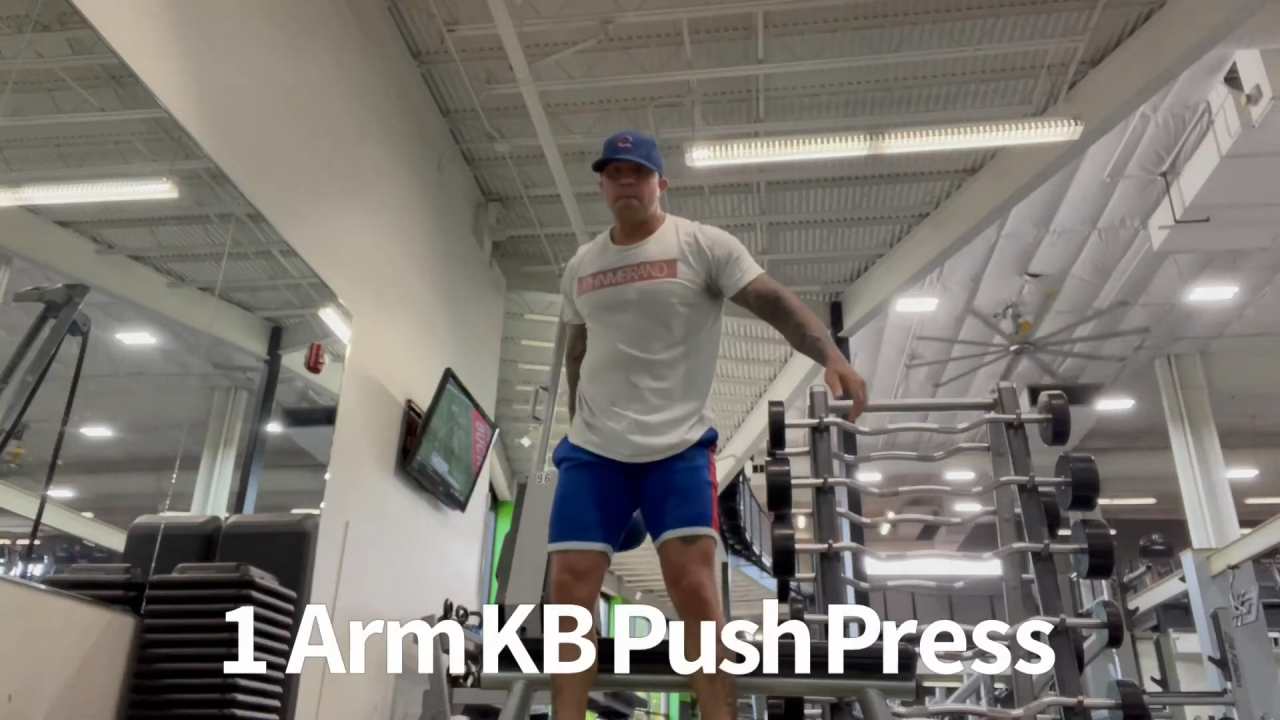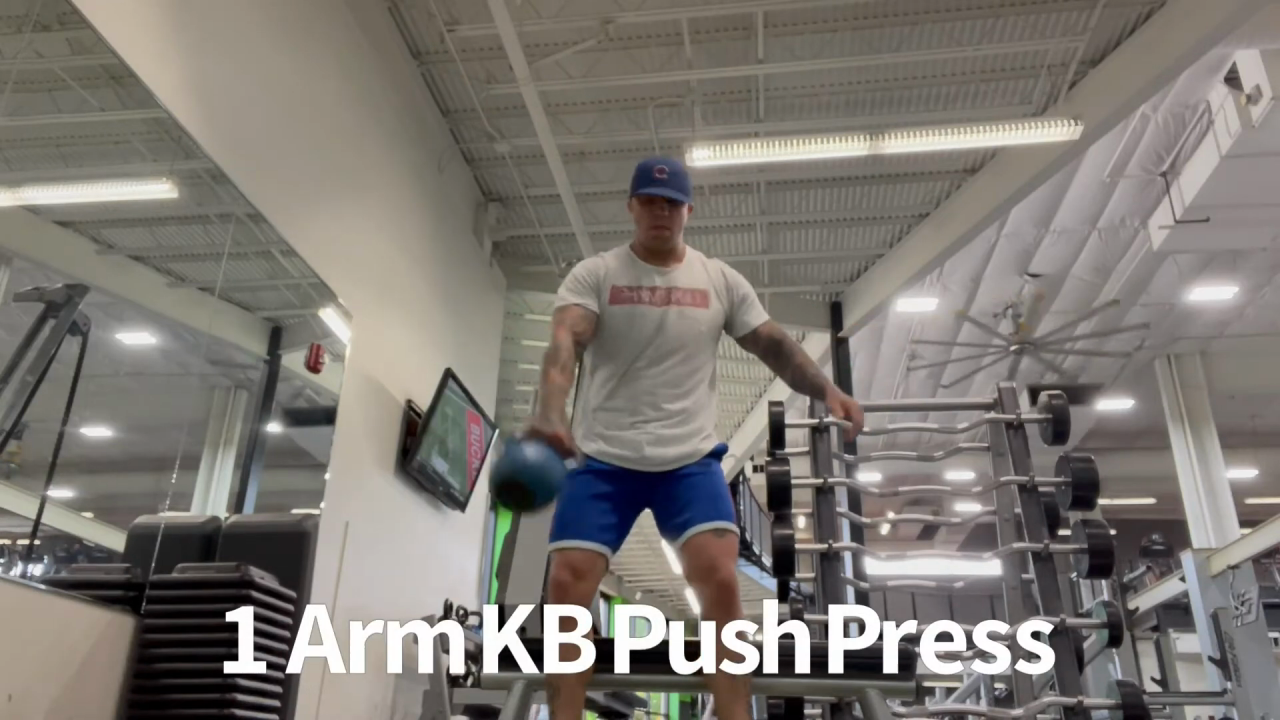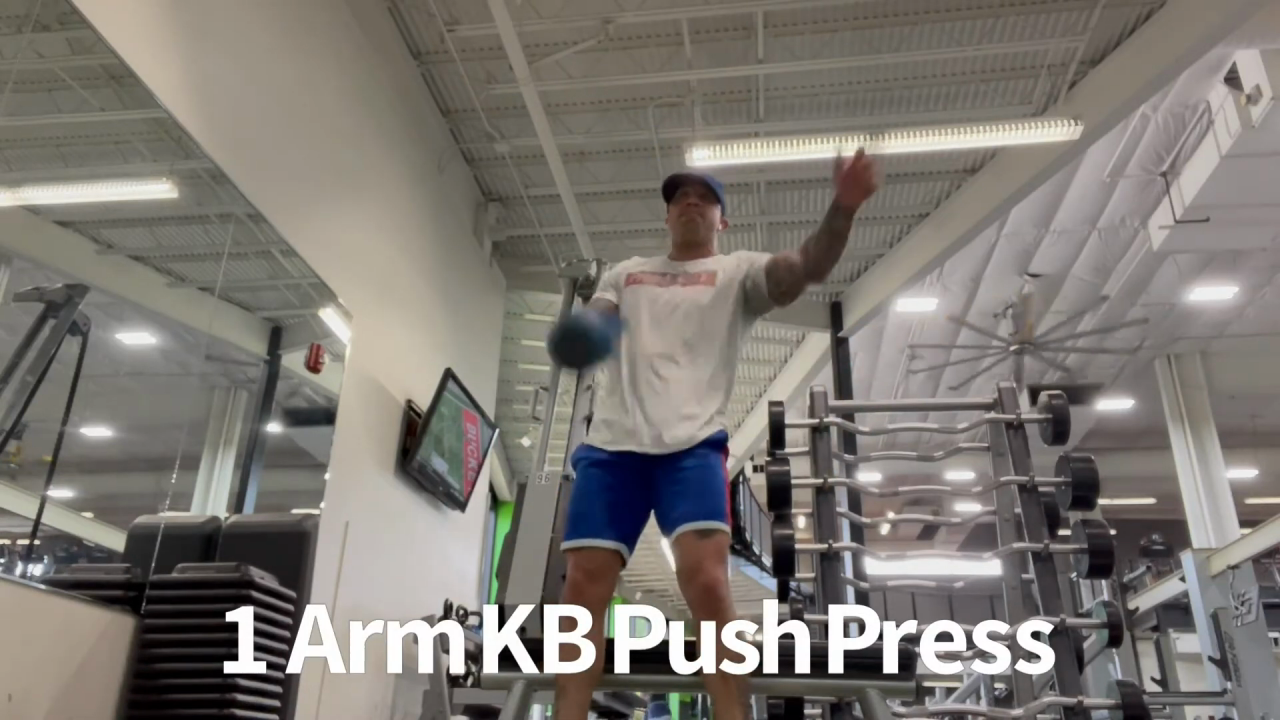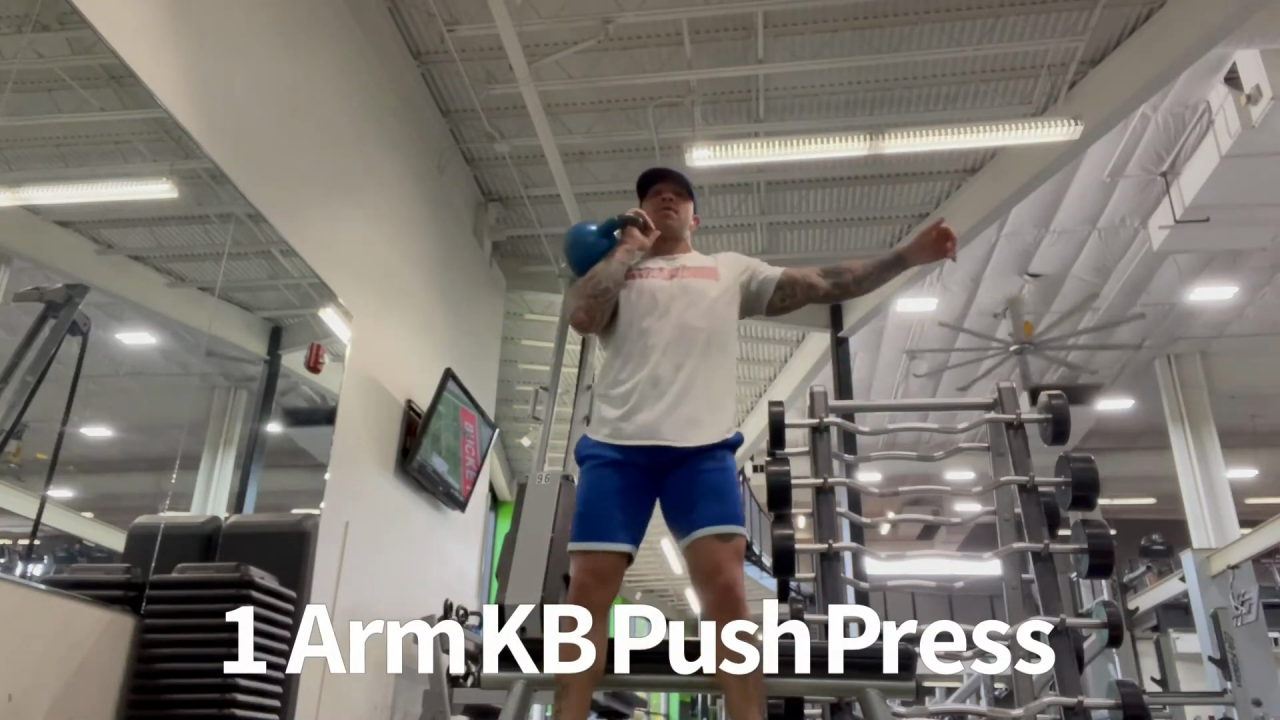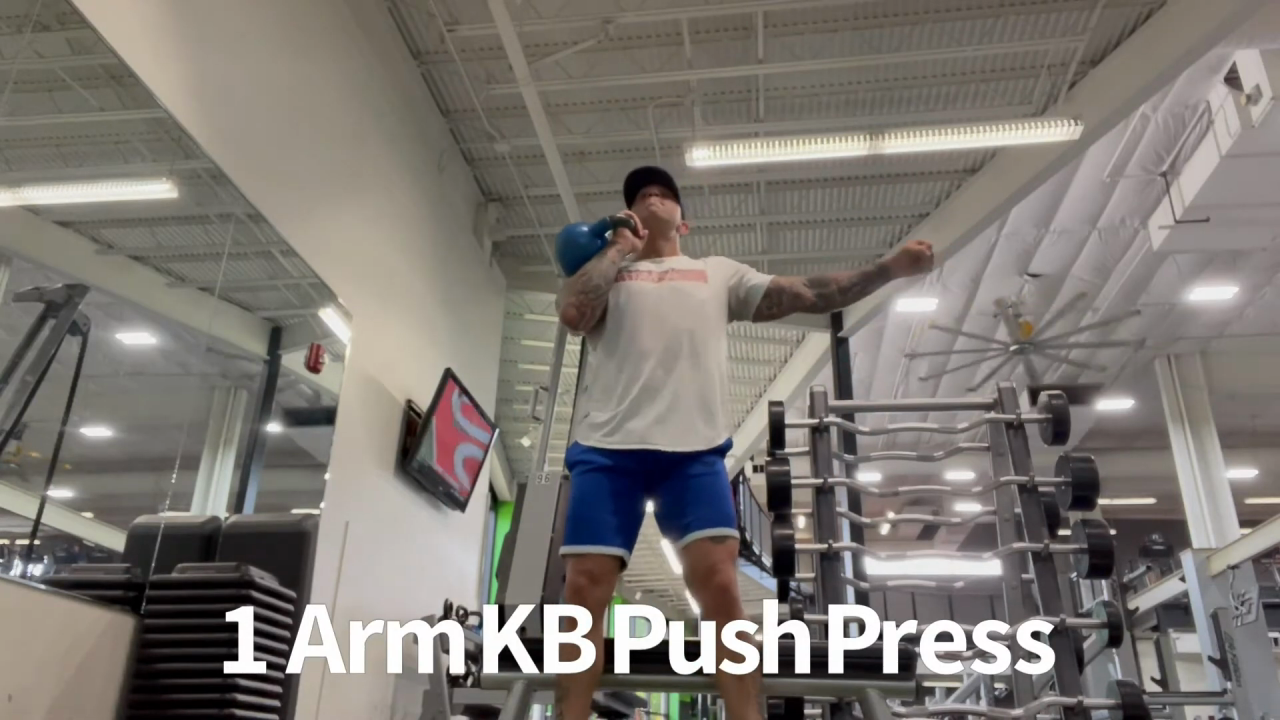
dt=1s
person 1, frame 1
left shoulder: (704, 245)
right shoulder: (580, 268)
left elbow: (775, 302)
left wrist: (830, 354)
left hip: (679, 447)
right hip: (592, 451)
left knee: (694, 589)
right knee: (570, 590)
person 1, frame 2
left shoulder: (722, 281)
right shoulder: (592, 275)
left elbow: (774, 345)
right elbow: (566, 344)
left wrist: (828, 392)
right wrist: (550, 413)
left hip: (689, 458)
right hip: (603, 458)
left knee: (720, 584)
right knee: (567, 586)
person 1, frame 3
left shoulder: (741, 274)
right shoulder: (625, 274)
left elbow: (807, 266)
right elbow: (573, 344)
left wrist: (844, 206)
right wrist: (584, 329)
left hip: (691, 446)
right hip: (611, 446)
left knee: (706, 583)
right knee: (584, 589)
person 1, frame 4
left shoulder: (730, 269)
right shoulder: (615, 269)
left elbow: (822, 284)
right elbow: (581, 316)
left wrist: (908, 254)
right wrist: (627, 248)
left hip: (701, 445)
right hip: (615, 444)
left knee: (726, 588)
right knee: (588, 591)
person 1, frame 5
left shoulder: (717, 273)
right shoulder: (606, 272)
left elbow: (808, 294)
right elbow: (573, 312)
left wrist: (892, 266)
right wrist: (619, 247)
left hip: (694, 449)
right hip: (608, 449)
left knee: (721, 588)
right knee: (585, 591)
